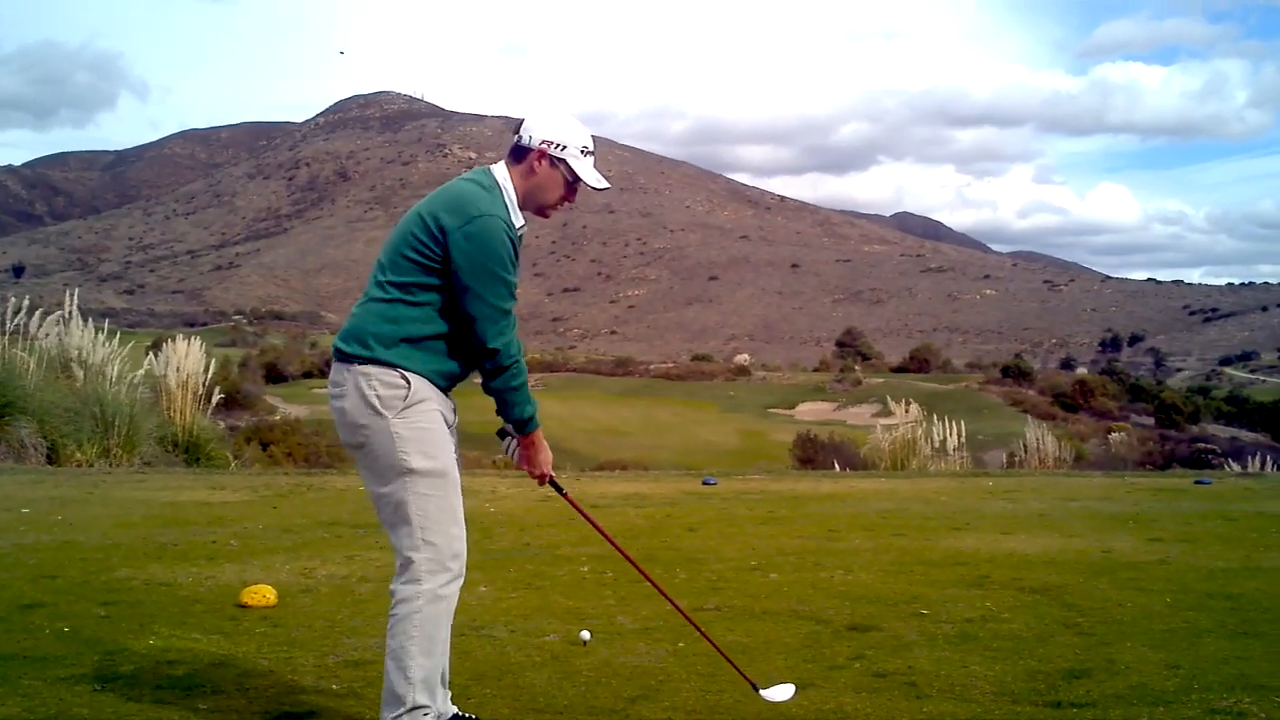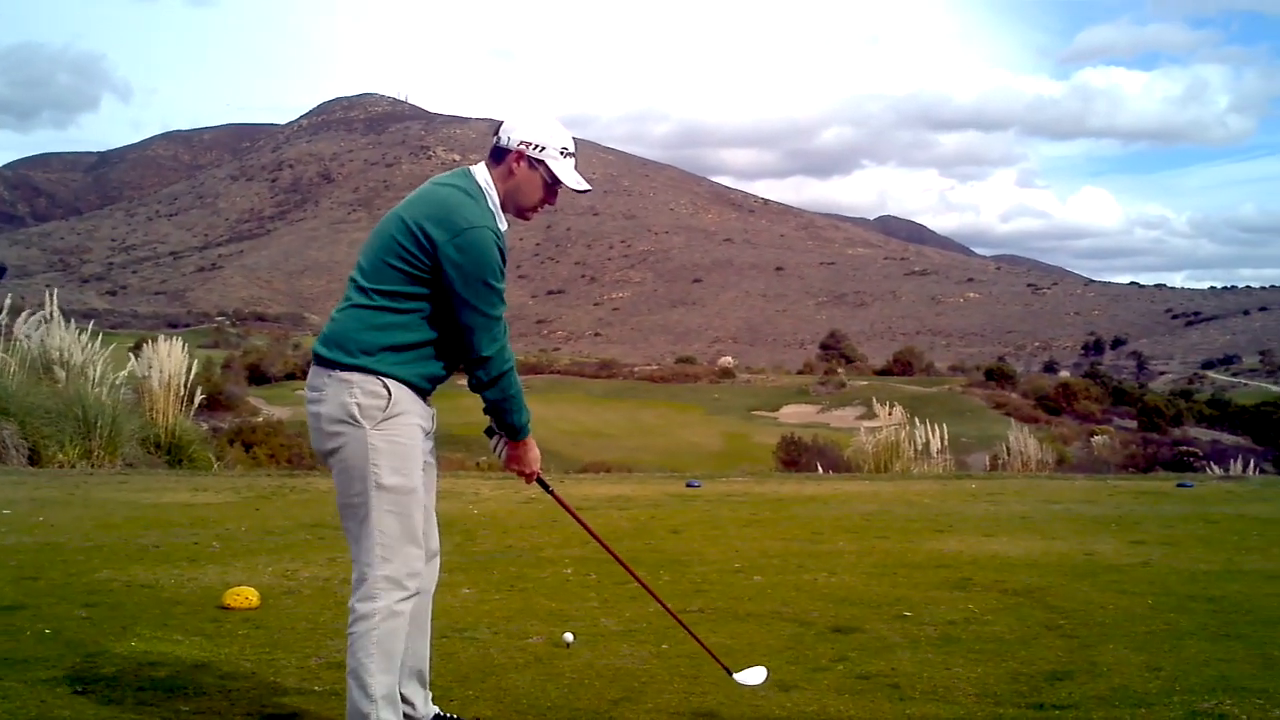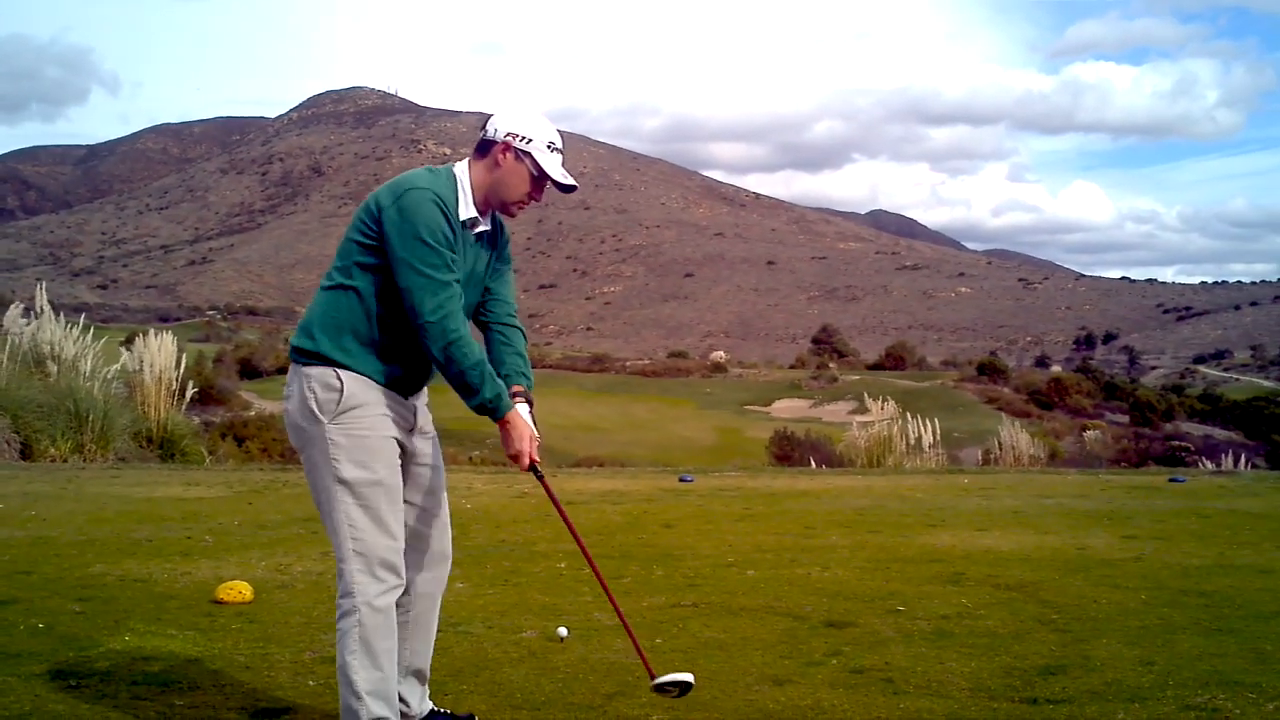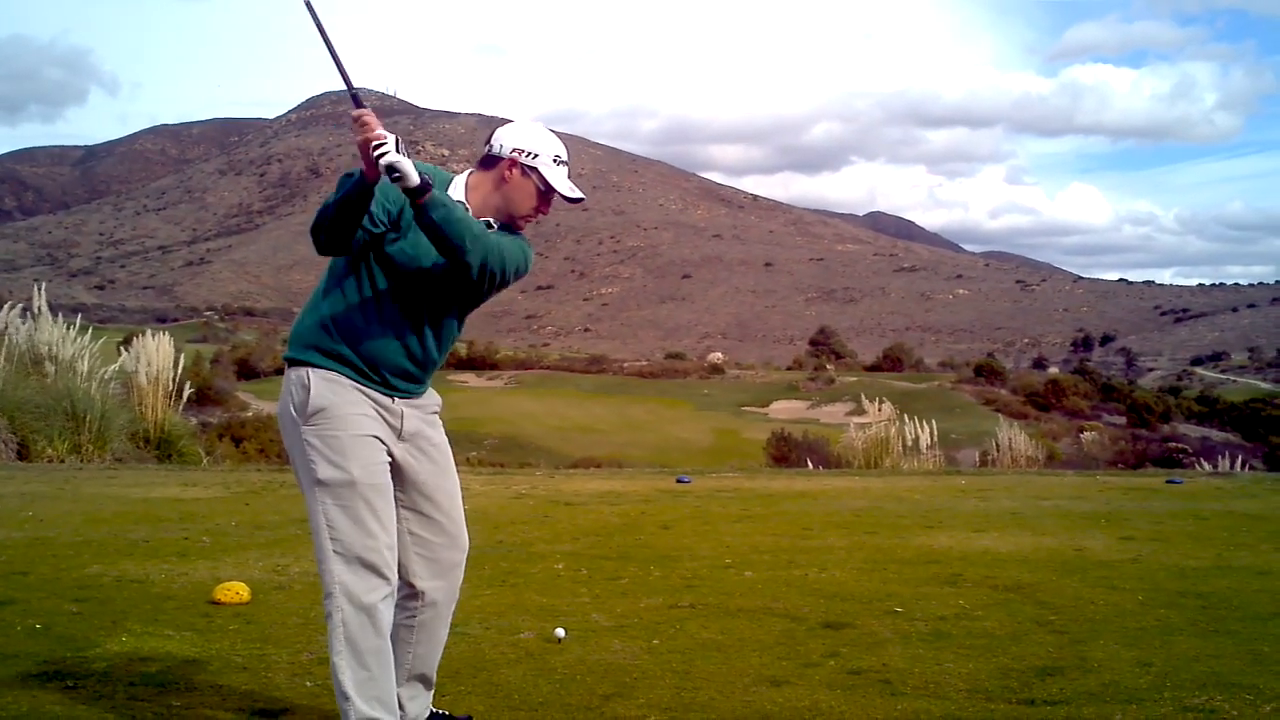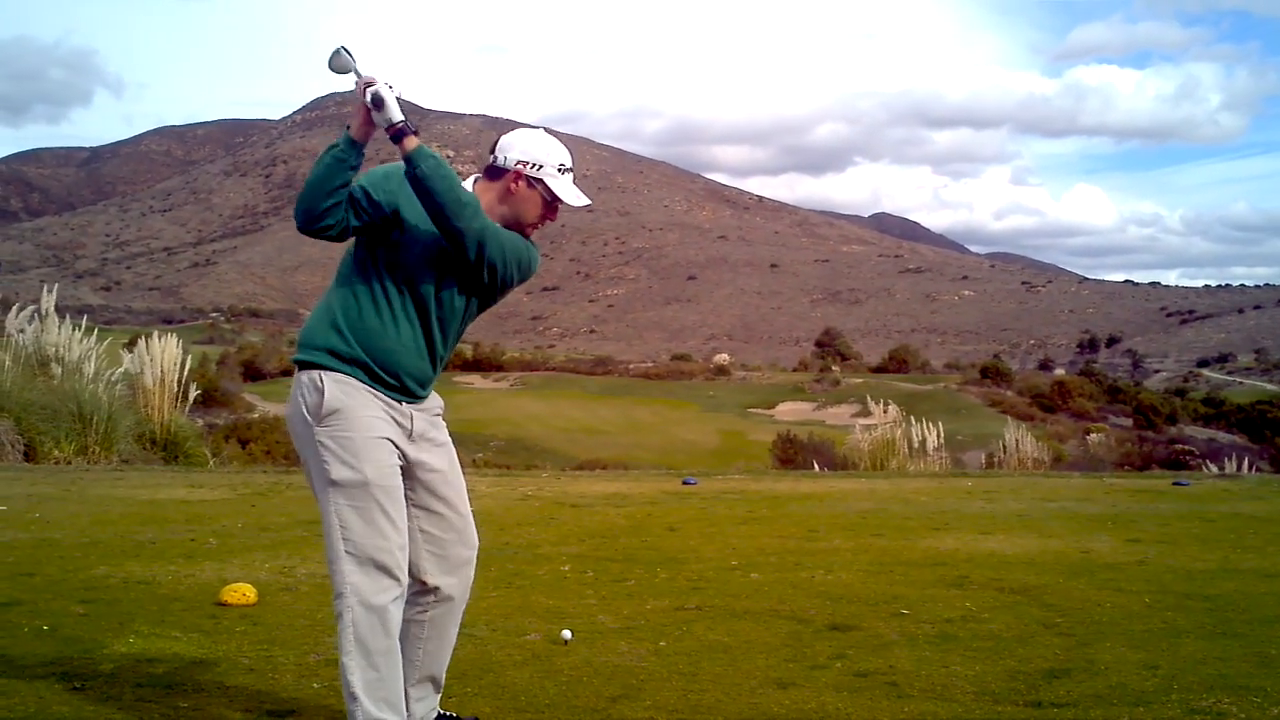
dt=0.3s
person 1, frame 1
left shoulder: (482, 200)
right shoulder: (481, 217)
left elbow: (484, 330)
right elbow: (494, 338)
left wrist: (515, 416)
right wrist: (530, 430)
left hip: (411, 389)
right hip: (388, 388)
left knee: (436, 555)
right knee: (434, 558)
person 1, frame 2
left shoulder: (461, 199)
right shoulder: (467, 225)
left elbow: (477, 336)
right elbow: (486, 346)
left wrist: (500, 417)
right wrist: (520, 434)
left hip: (389, 393)
right hip: (366, 394)
left knee: (417, 562)
right knee: (391, 573)
person 1, frame 3
left shoulder: (495, 239)
right shoulder: (418, 196)
left elbow: (502, 323)
right elbow: (437, 317)
left wrist: (519, 400)
right wrist: (503, 413)
left hip: (404, 398)
right hip: (341, 389)
left knee: (425, 556)
right knee: (375, 569)
person 1, frame 4
left shoulder: (509, 248)
right shoulder: (391, 191)
left elbow: (468, 250)
right elbow: (330, 237)
left wrist: (412, 181)
right wrist: (365, 176)
left hip: (411, 404)
right hip: (333, 390)
left knee: (439, 559)
right knee: (363, 572)
person 1, frame 5
left shoulder: (516, 256)
right shoulder: (396, 185)
left elbow: (465, 235)
right elbow: (314, 217)
left wrist: (404, 130)
right wrist: (360, 133)
left hip: (415, 405)
right hip: (341, 394)
left knee: (449, 558)
right knee: (376, 571)
